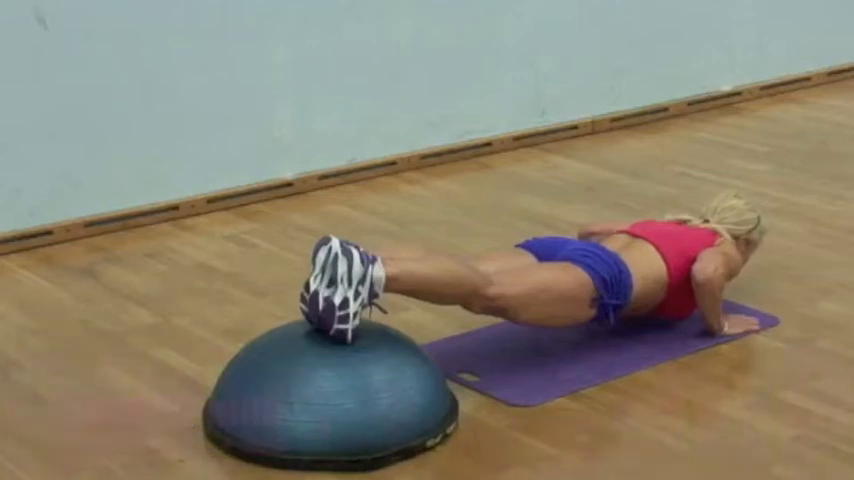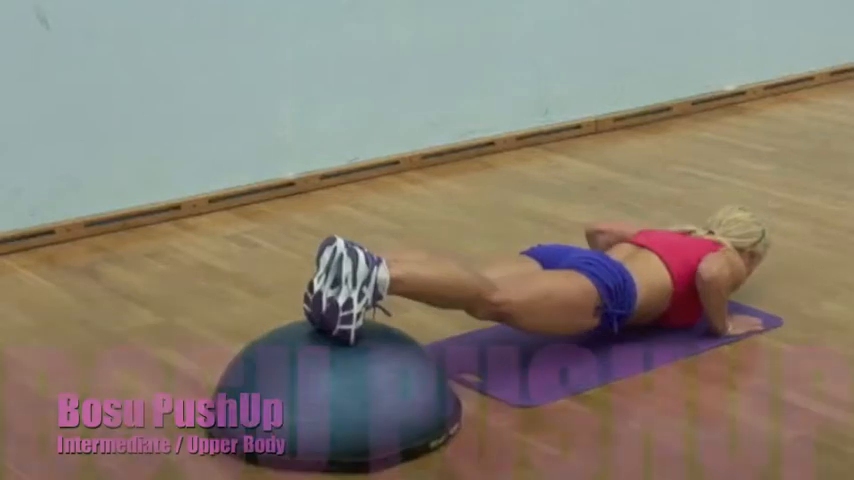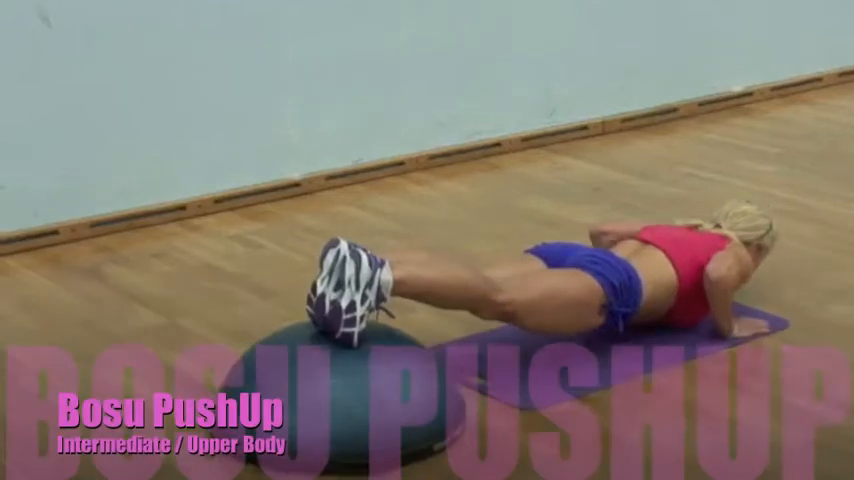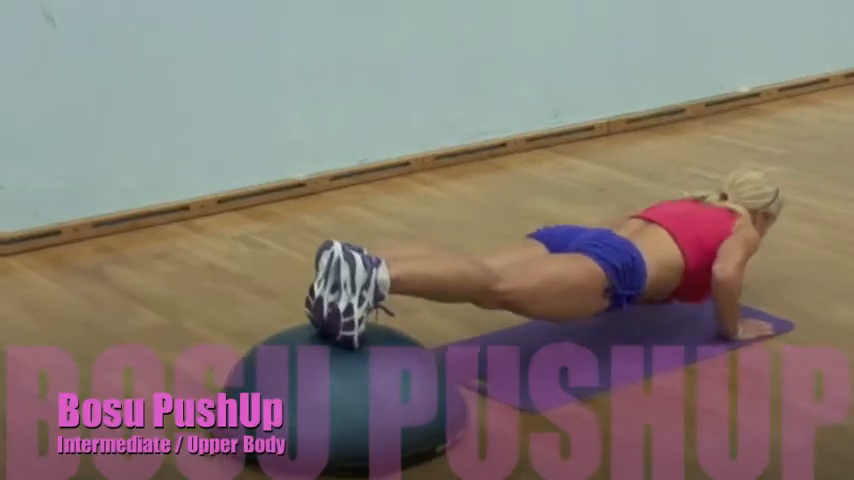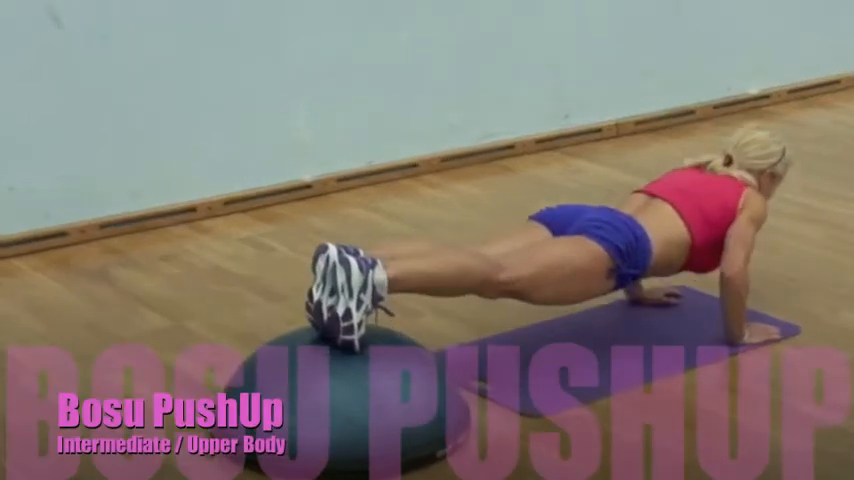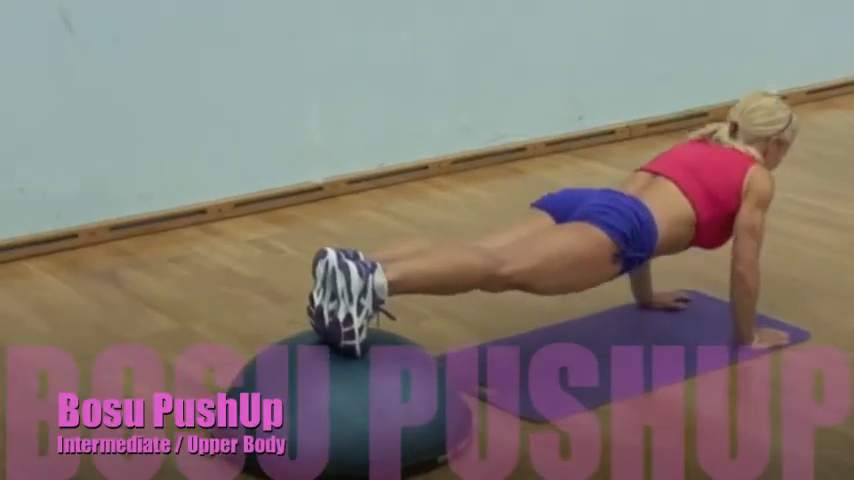
dt=0.2s
person 1, frame 1
left shoulder: (665, 227)
right shoulder: (725, 253)
left elbow: (587, 230)
right elbow: (704, 275)
right wrist: (718, 324)
left hip: (557, 249)
right hip: (601, 277)
left knee: (473, 281)
right knee: (491, 294)
left ankle: (355, 261)
right ankle: (371, 275)
person 1, frame 2
left shoulder: (668, 236)
right shoulder: (731, 262)
left elbow: (597, 228)
right elbow: (709, 274)
right wrist: (722, 324)
left hip: (561, 256)
right hip: (606, 288)
left knee: (481, 287)
right knee: (496, 299)
left ankle: (357, 262)
right ankle: (377, 276)
person 1, frame 3
left shoulder: (673, 231)
right shoulder: (737, 257)
left elbow: (601, 230)
right elbow: (717, 274)
right wrist: (728, 326)
left hip: (565, 255)
right hip: (612, 285)
left knee: (483, 286)
right knee: (499, 300)
left ankle: (360, 264)
right ankle: (380, 277)
person 1, frame 4
left shoulder: (681, 205)
right shoulder: (743, 232)
right elbow: (724, 276)
left wrist: (637, 277)
right wrist: (732, 328)
left hip: (568, 240)
right hip: (614, 267)
left knee: (480, 273)
right knee: (501, 289)
left ankle: (356, 264)
right ankle: (376, 278)
person 1, frame 5
left shoulder: (686, 174)
right shoulder: (751, 203)
right elbow: (733, 272)
left wrist: (636, 291)
right wrist: (738, 333)
left hip: (574, 218)
right hip: (613, 244)
left knee: (479, 262)
right knee: (502, 278)
left ankle: (354, 263)
right ankle: (375, 279)
person 1, frame 6
left shoulder: (691, 148)
right shoulder: (757, 179)
right elbow: (743, 267)
left wrist: (646, 296)
right wrist: (748, 337)
left hip: (578, 201)
right hip: (615, 228)
left knee: (477, 253)
right knee: (504, 271)
left ankle: (353, 267)
right ankle: (375, 283)
